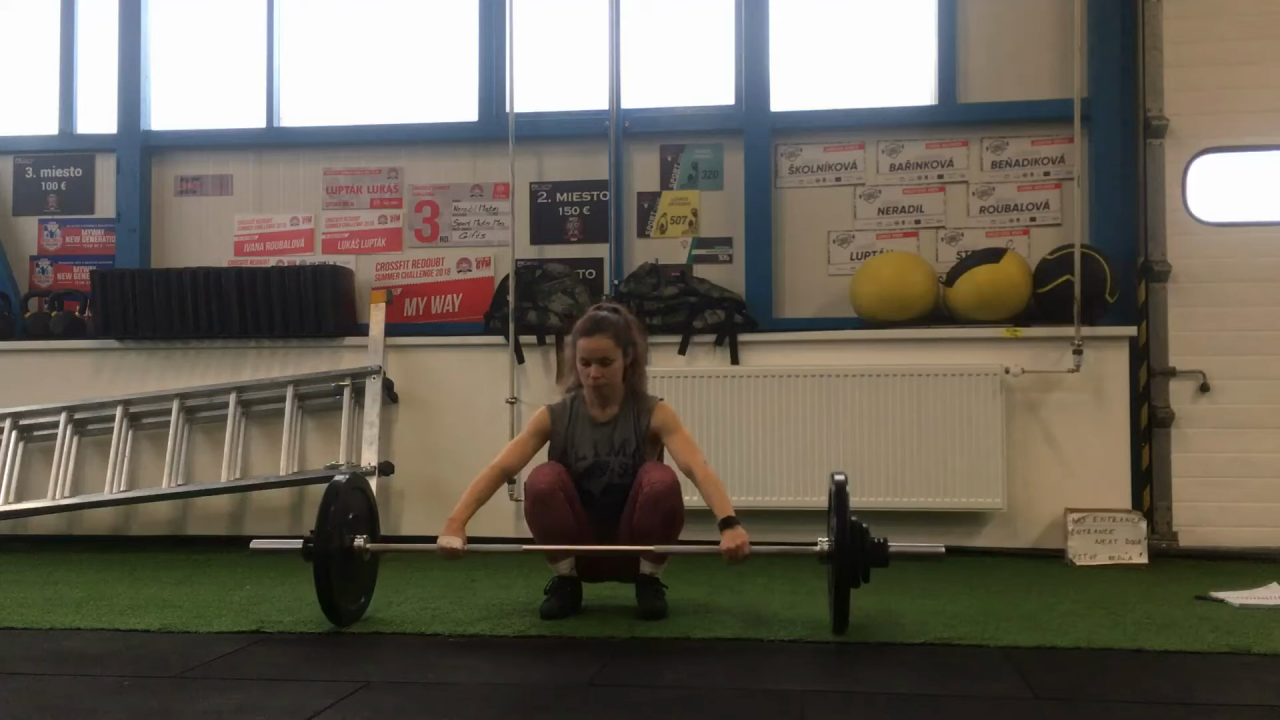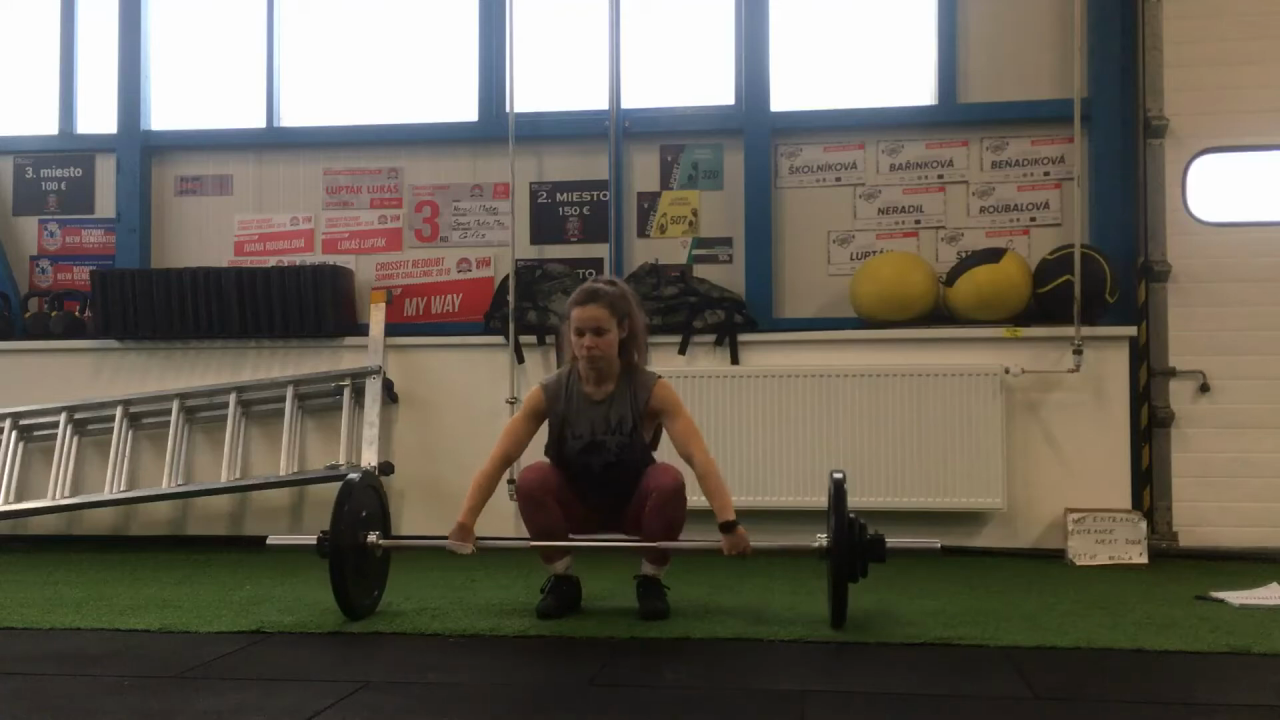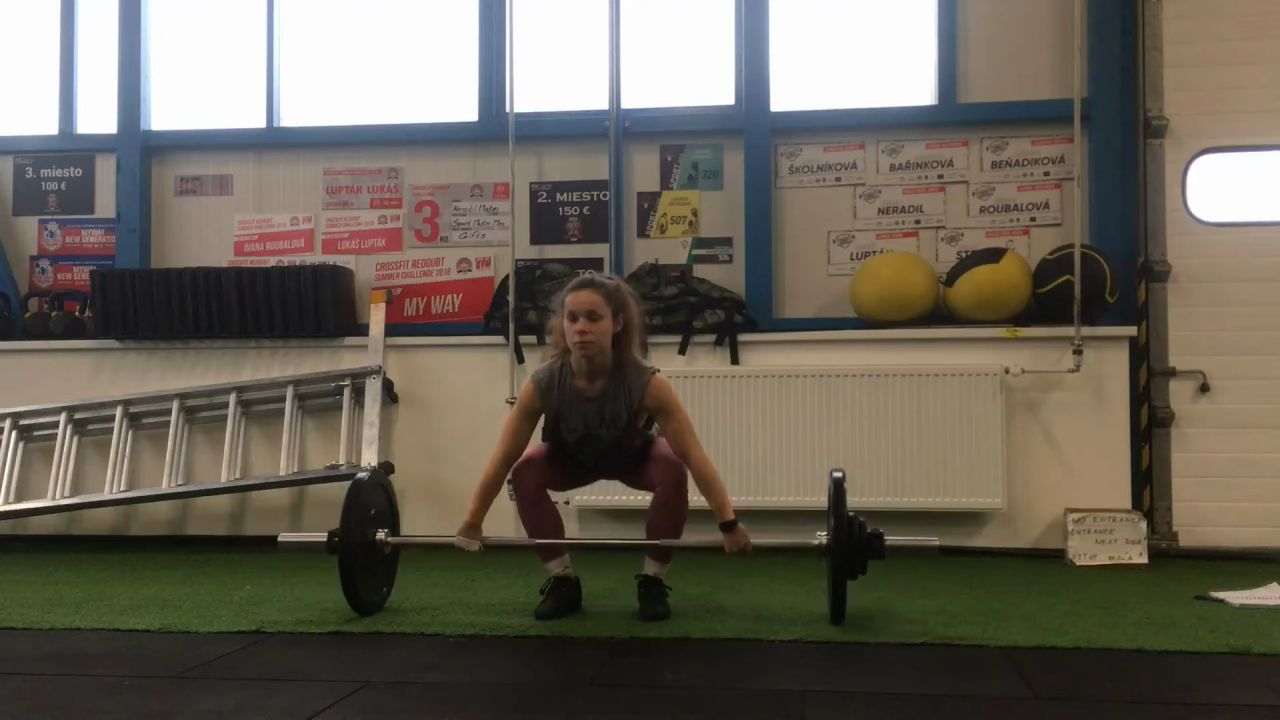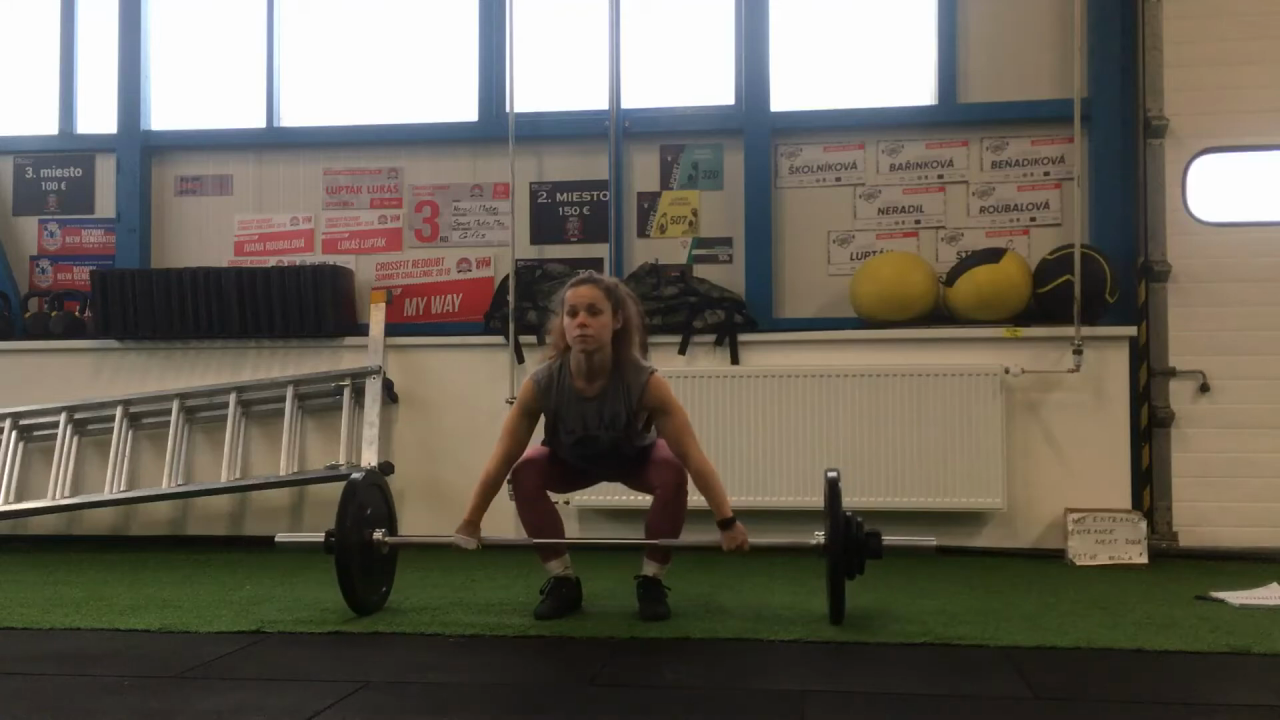
dt=0.3s
person 1, frame 1
left shoulder: (653, 413)
right shoulder: (554, 416)
left elbow: (698, 469)
right elbow: (500, 469)
left wrist: (729, 524)
right wrist: (456, 522)
left hip: (632, 545)
right hip: (578, 546)
left knee: (661, 481)
right knee: (543, 480)
left ankle: (649, 581)
right ankle: (566, 581)
person 1, frame 2
left shoulder: (652, 390)
right shoulder: (549, 393)
left elbow: (697, 456)
right elbow: (501, 457)
left wrist: (728, 524)
right wrist: (465, 522)
left hip: (633, 505)
right hip: (577, 505)
left knee: (668, 482)
right knee: (530, 479)
left ankle: (651, 581)
right ankle: (563, 580)
person 1, frame 3
left shoulder: (646, 382)
right shoulder: (542, 383)
left elbow: (692, 455)
right elbow: (503, 459)
left wrist: (729, 524)
right wrist: (472, 523)
left hip: (635, 454)
right hip: (572, 457)
left knee: (672, 473)
right knee: (525, 474)
left ankle: (652, 581)
right ankle: (562, 580)
person 1, frame 4
left shoulder: (645, 382)
right shoulder: (541, 384)
left elbow: (691, 456)
right elbow: (502, 460)
left wrist: (727, 522)
right wrist: (470, 522)
left hip: (635, 457)
right hip: (573, 461)
left knee: (672, 475)
right knee: (524, 474)
left ankle: (651, 581)
right ankle: (562, 581)
